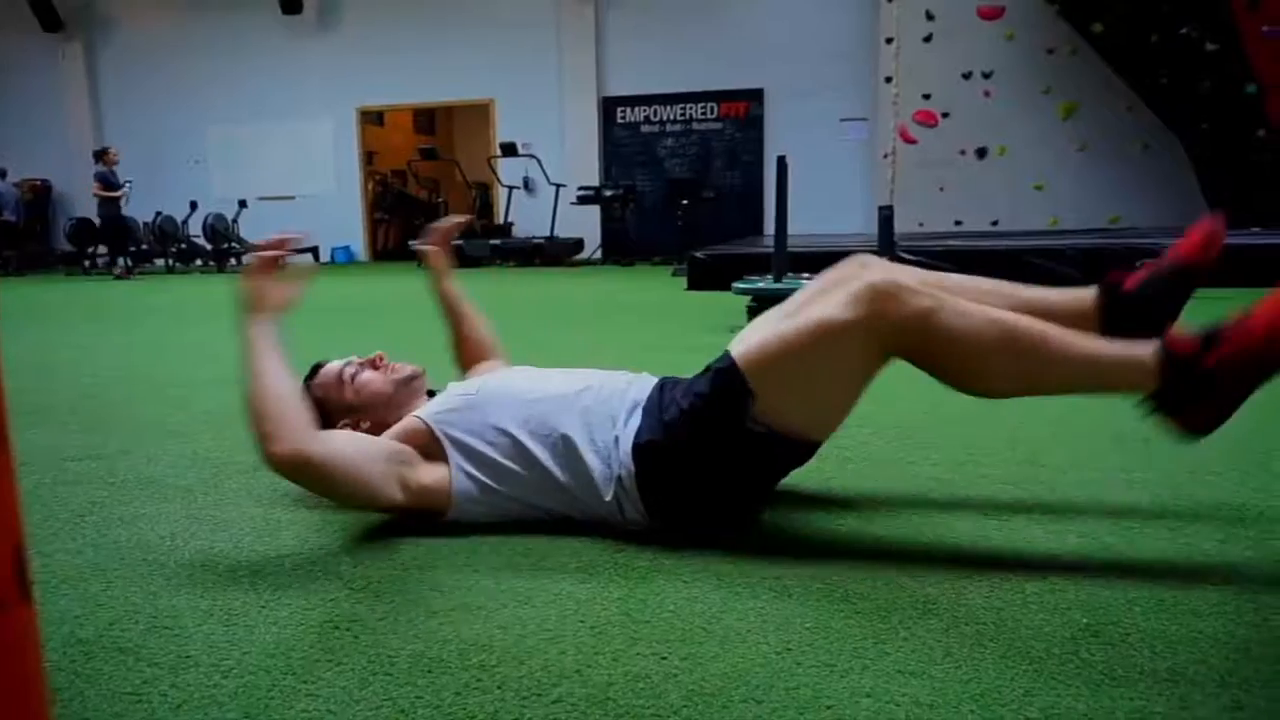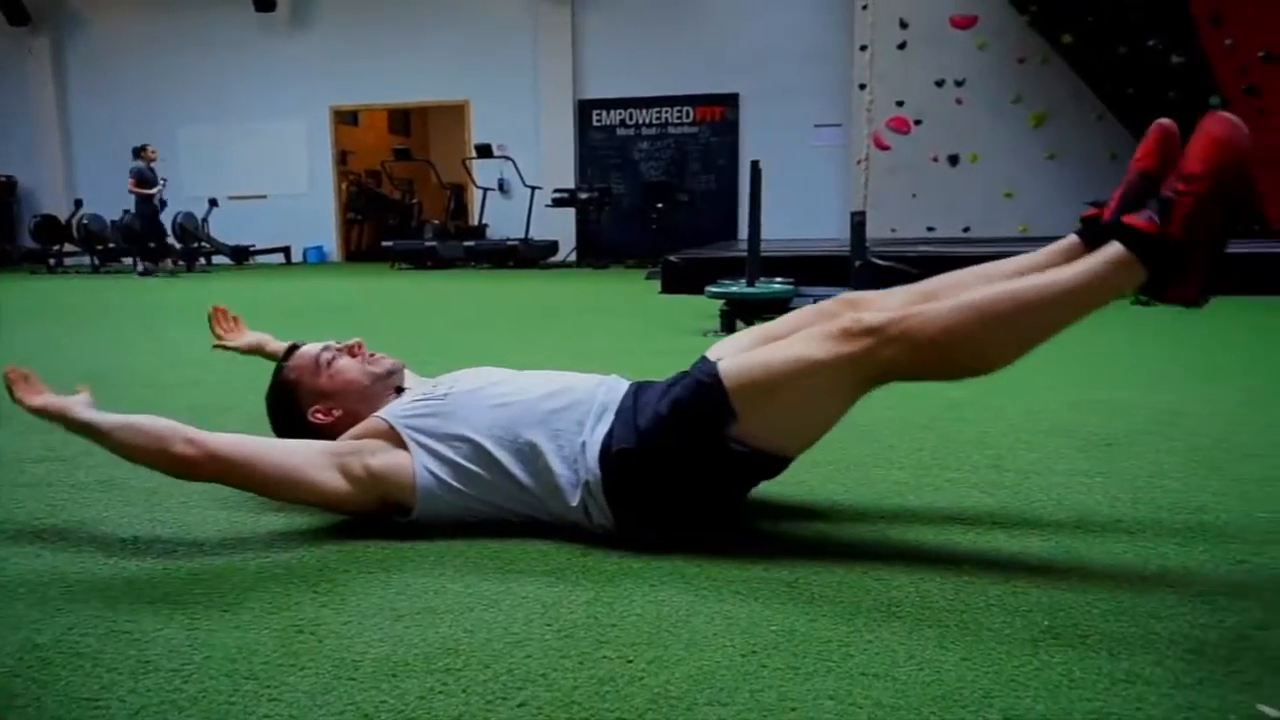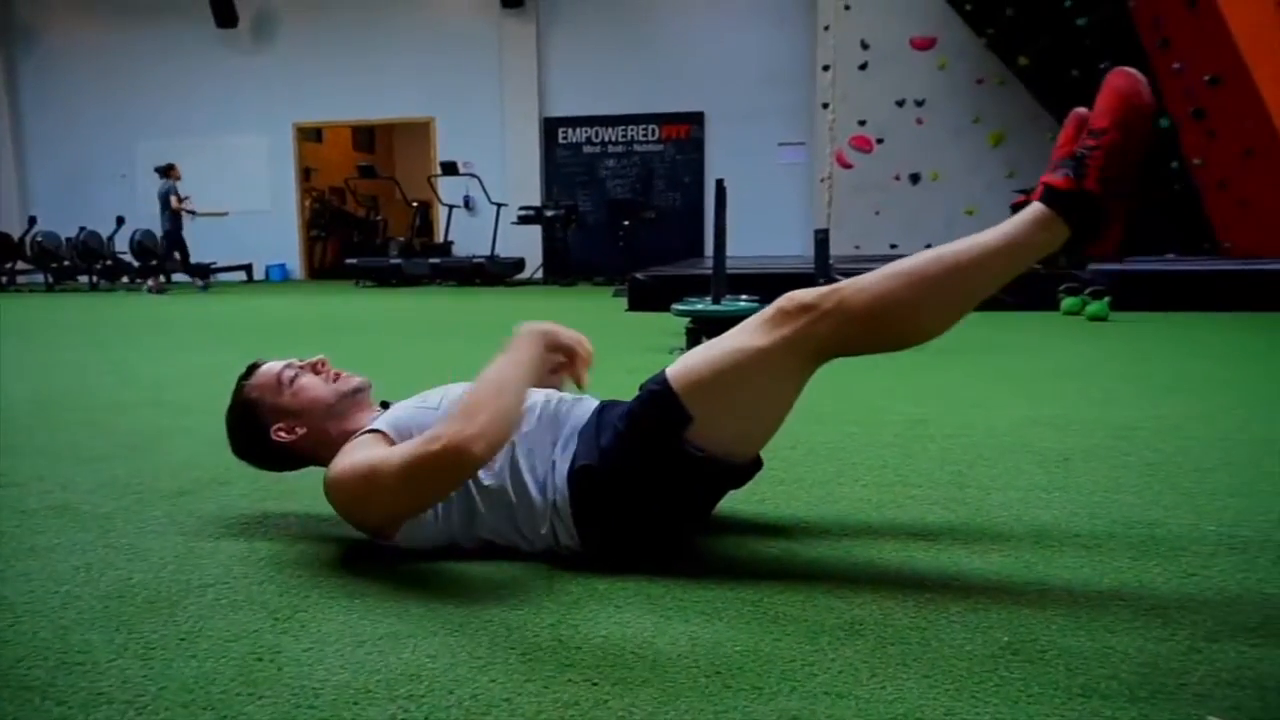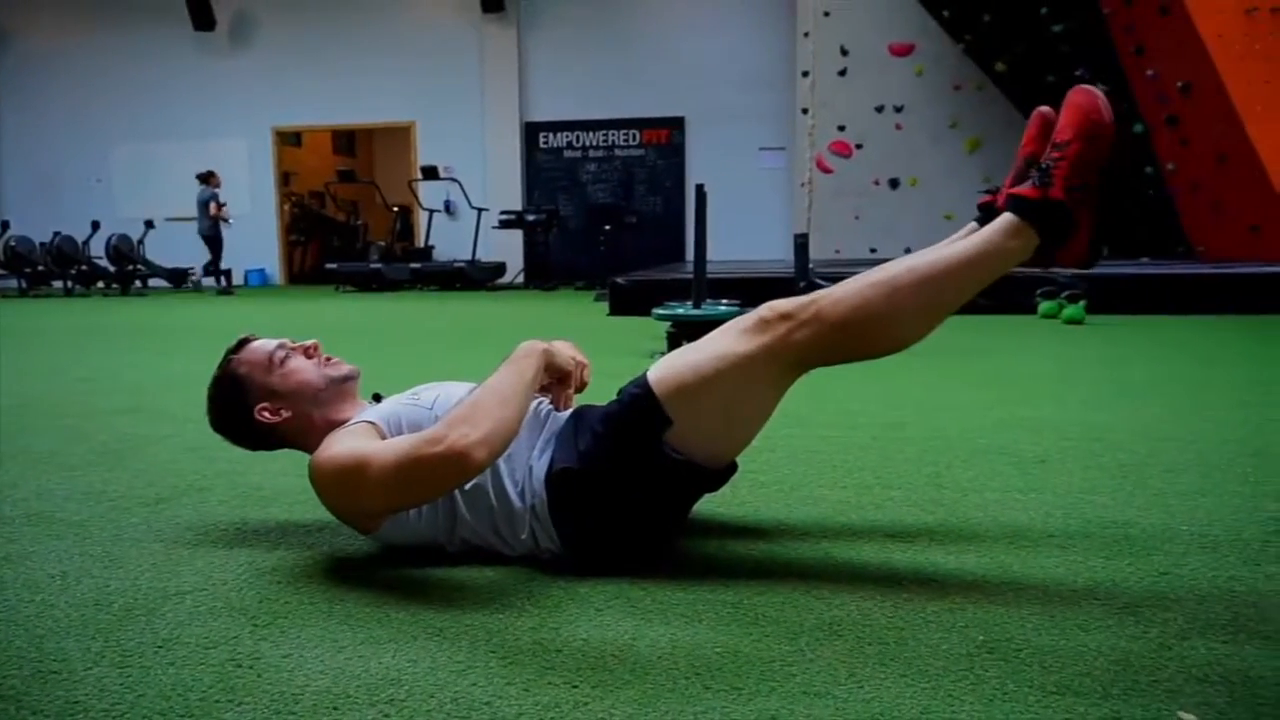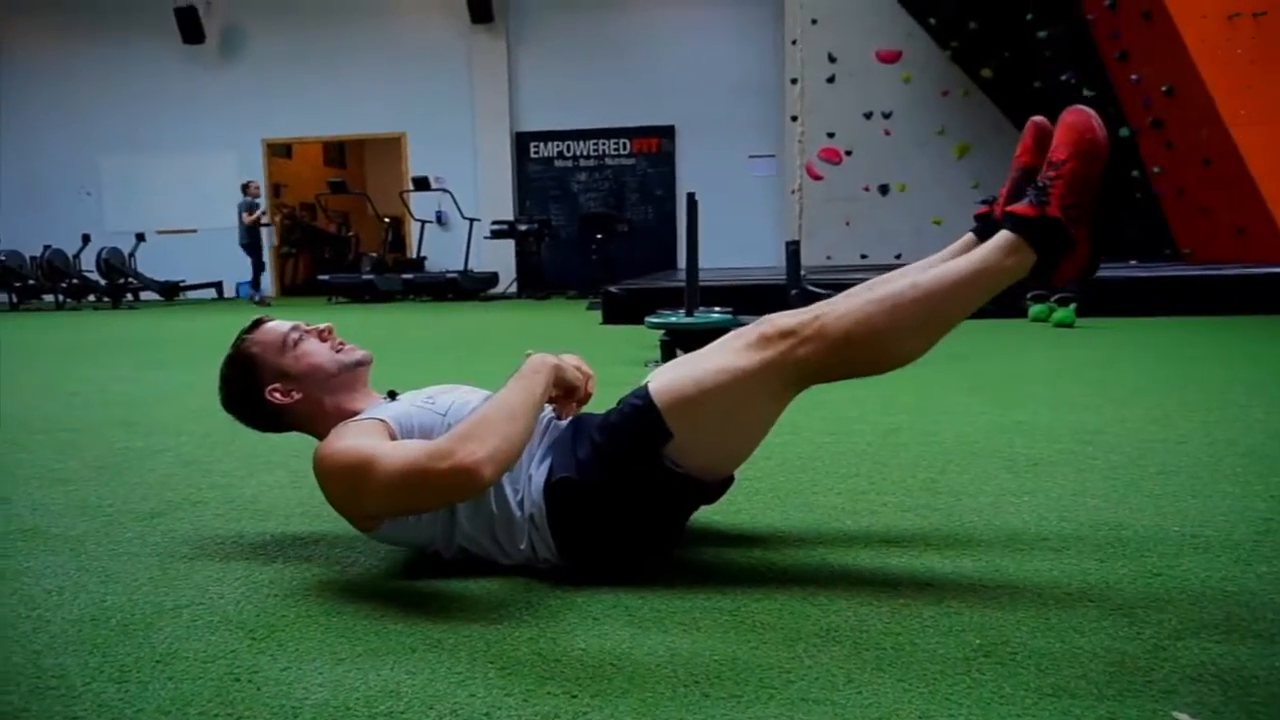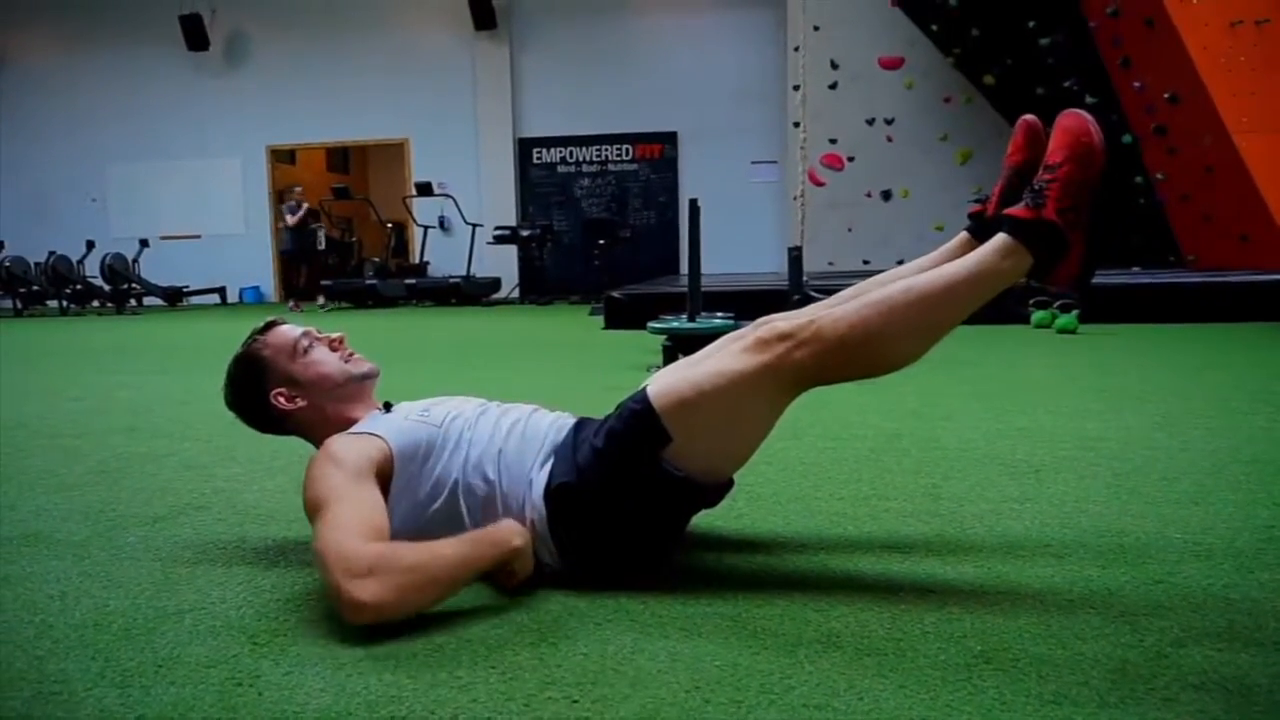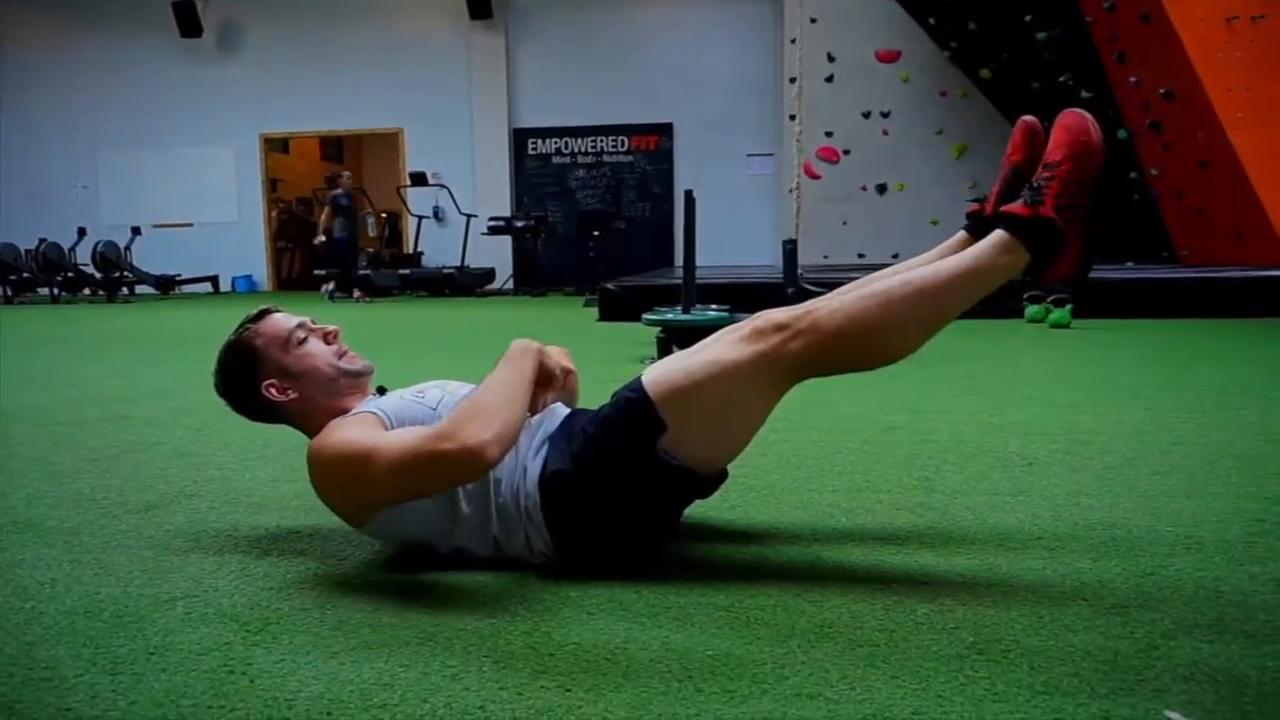
dt=0.7s
person 1, frame 1
left shoulder: (450, 412)
right shoulder: (405, 466)
left elbow: (483, 359)
right elbow: (291, 451)
left wrist: (445, 277)
right wrist: (264, 326)
left hip: (683, 421)
right hip: (676, 463)
left knee: (870, 280)
right knee: (883, 296)
left ankle: (1113, 311)
right ankle: (1174, 375)
person 1, frame 2
left shoulder: (416, 405)
right shoulder: (360, 462)
left elbow: (348, 365)
right elbow: (199, 448)
left wrist: (259, 343)
left hip: (647, 416)
right hip: (644, 464)
left knee: (854, 310)
right knee: (874, 338)
left ankle: (1099, 243)
right ankle: (1144, 254)
person 1, frame 3
left shoulder: (399, 427)
right shoulder: (356, 478)
left elbow: (507, 409)
right elbow: (470, 447)
left wrist: (543, 358)
right wrist: (528, 339)
left hip: (619, 457)
right hip: (613, 488)
left knee: (811, 316)
right knee: (806, 317)
left ankle: (1047, 213)
right ankle: (1061, 212)
person 1, frame 4
left shoulder: (382, 421)
right shoulder: (341, 464)
right elbow: (465, 451)
left wrist: (545, 370)
right wrist: (529, 355)
left hip: (594, 451)
right hip: (593, 486)
left knee: (787, 319)
right knee: (791, 325)
left ankle: (1005, 222)
right ankle: (1032, 222)
person 1, frame 5
left shoulder: (398, 414)
right shoulder: (346, 455)
right elbow: (469, 466)
left wrist: (556, 382)
right wrist: (537, 369)
left hip: (597, 467)
right hip: (590, 499)
left knee: (784, 331)
right knee: (792, 343)
left ankle: (996, 236)
right ankle: (1028, 242)
person 1, frame 6
left shoulder: (402, 427)
right shoulder: (344, 462)
right elbow: (364, 589)
right wrist: (497, 540)
left hip: (597, 466)
right hip: (592, 503)
left knee: (787, 332)
right knee: (791, 346)
left ankle: (987, 238)
right ankle: (1025, 245)
person 1, frame 7
left shoulder: (390, 411)
right shoulder: (339, 452)
right elbow: (470, 448)
left wrist: (551, 374)
right wrist: (520, 355)
left hip: (592, 462)
right hip: (583, 491)
left knee: (783, 327)
right knee: (783, 338)
left ankle: (989, 234)
right ankle: (1023, 242)
